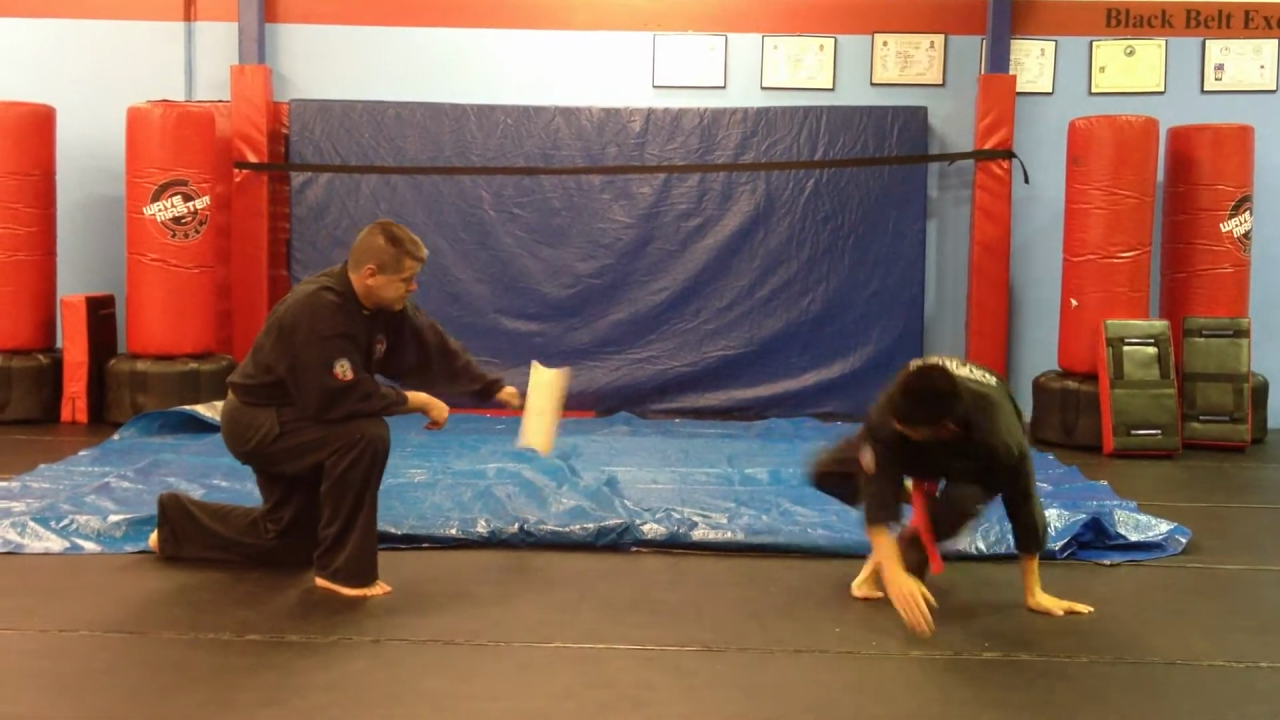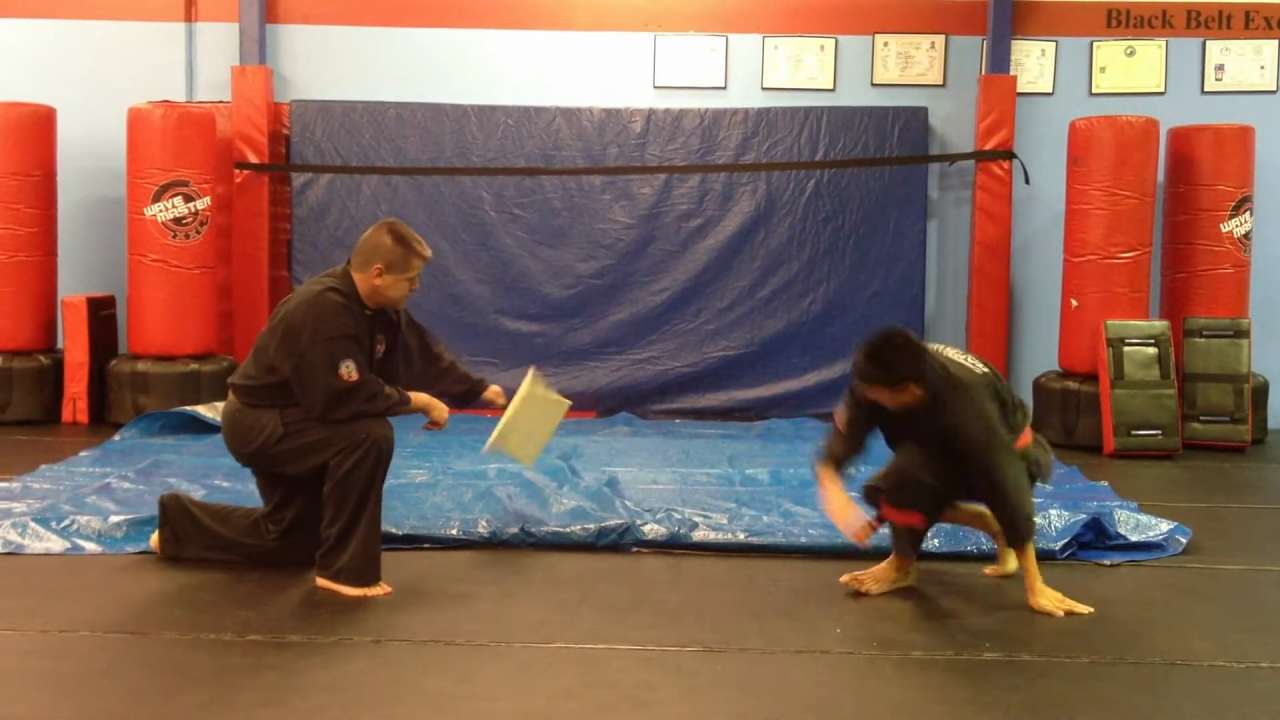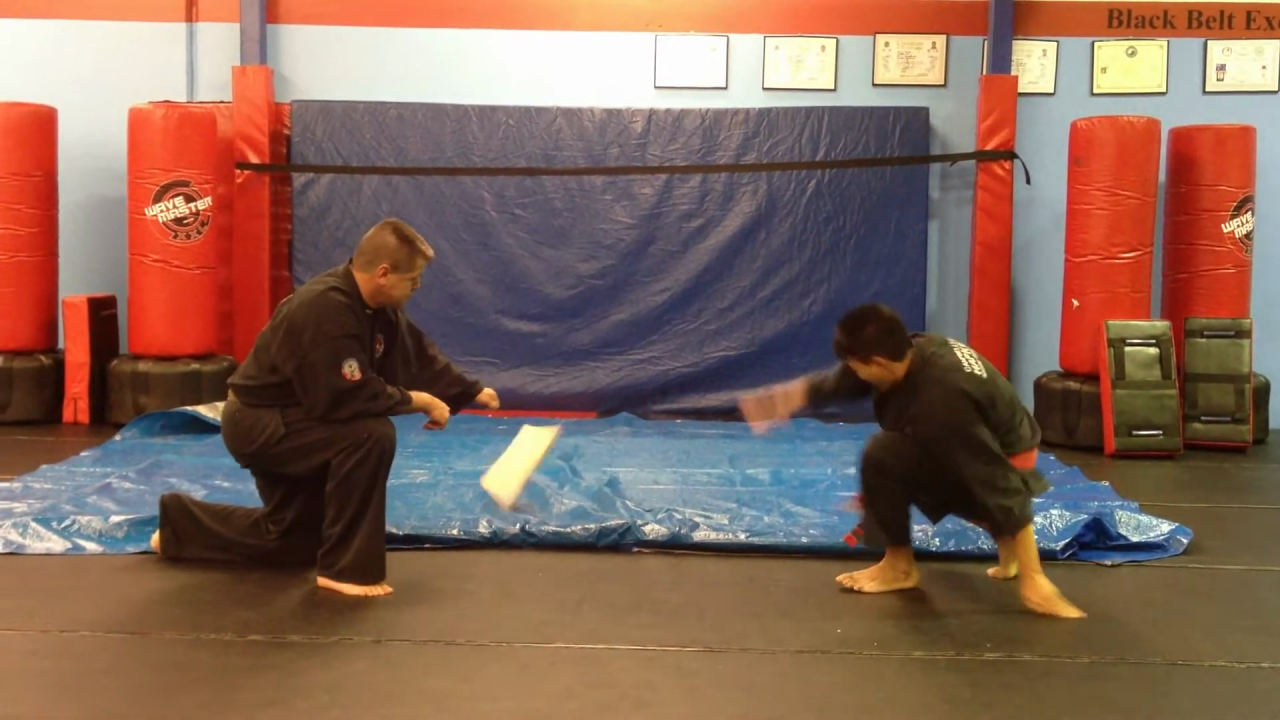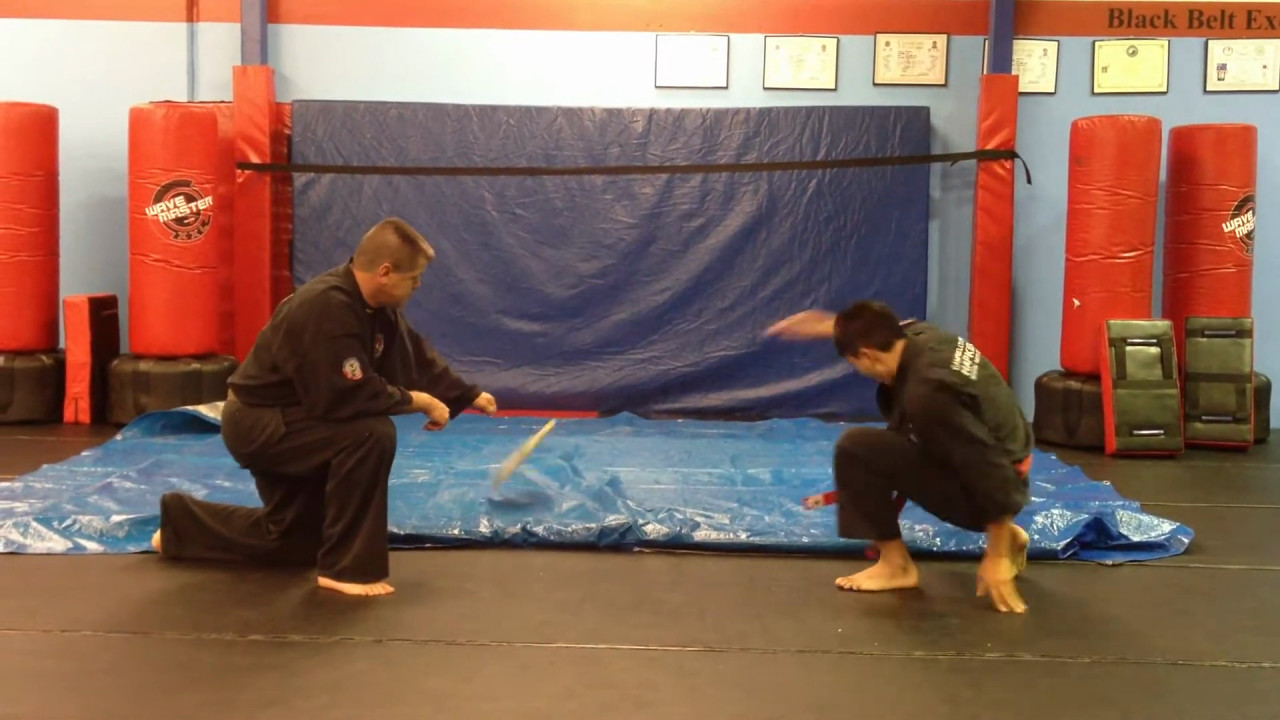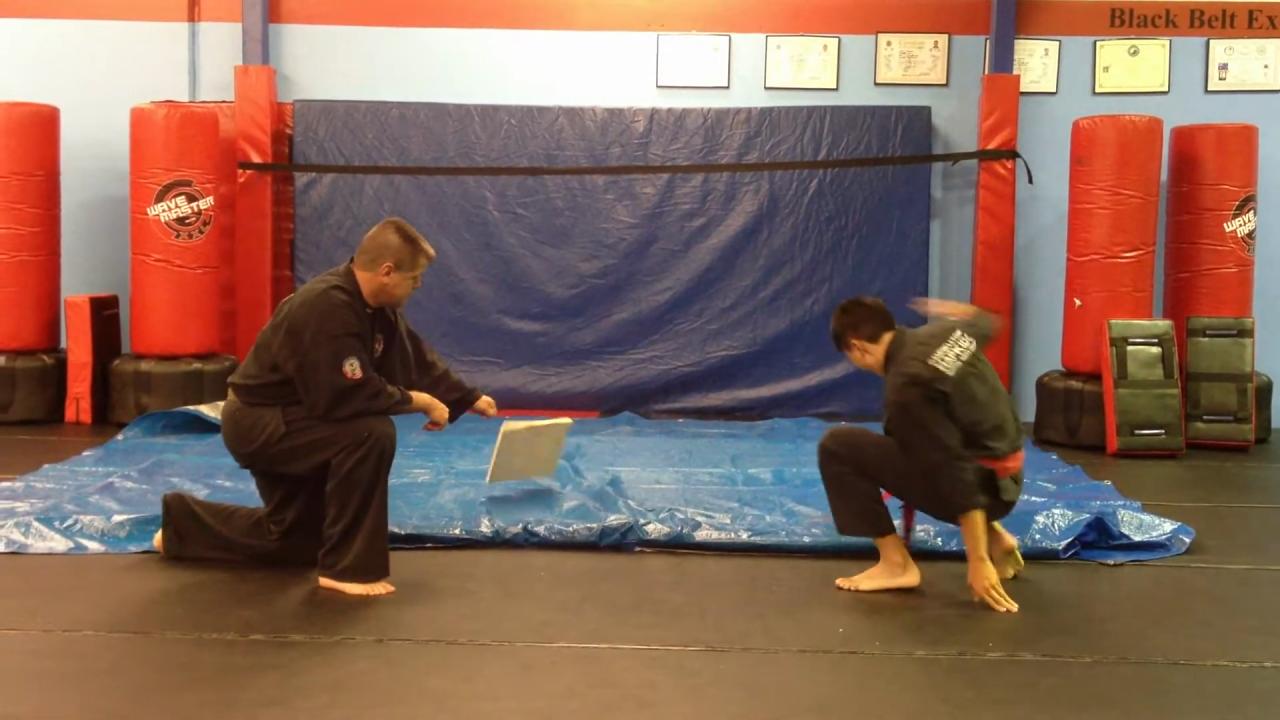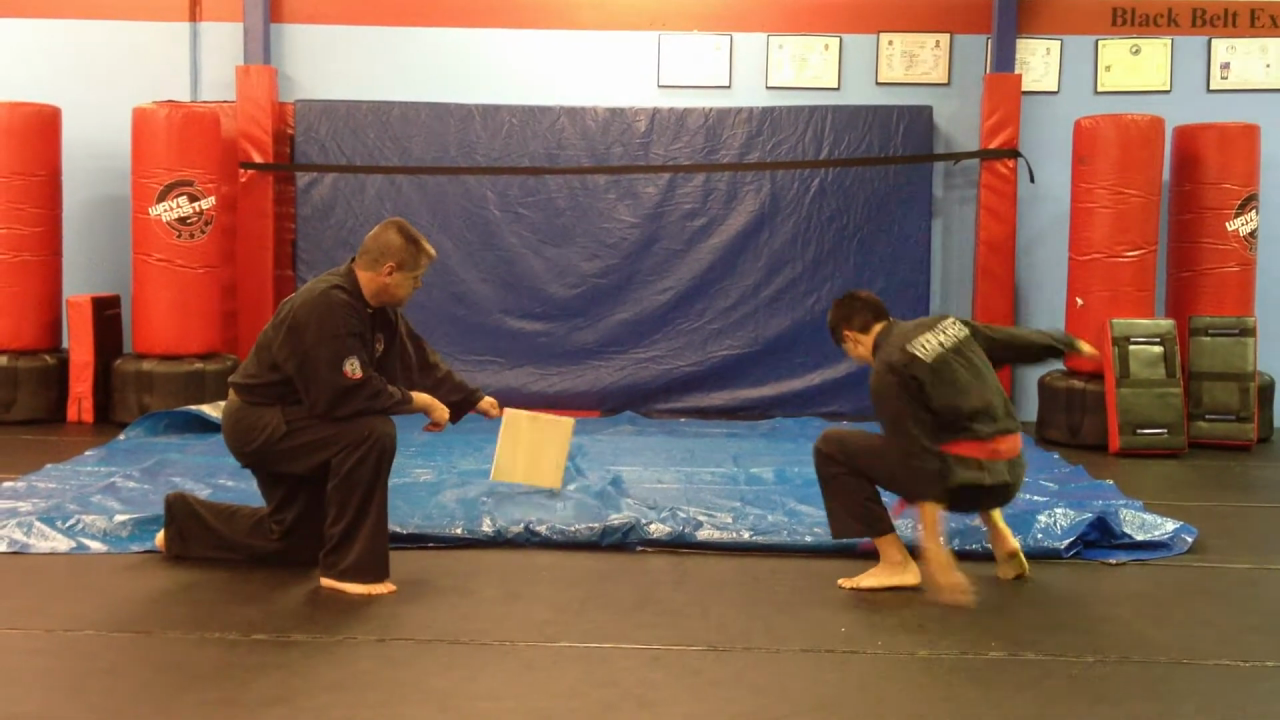
dt=0.1s
person 1, frame 1
left shoulder: (385, 307)
right shoulder: (319, 310)
left elbow: (433, 352)
right elbow: (339, 399)
left wrist: (493, 388)
right wrist: (415, 401)
left hip: (287, 421)
right hip: (257, 421)
left knee: (290, 535)
right knee: (365, 436)
left ankle: (177, 522)
right ankle: (343, 570)
person 1, frame 2
left shoulder: (381, 307)
right shoulder: (323, 310)
left elbow: (422, 355)
right elbow: (344, 399)
left wrist: (478, 389)
right wrist: (417, 401)
left hip: (284, 422)
right hip: (258, 422)
left knee: (293, 536)
right knee: (369, 435)
left ankle: (178, 522)
right ankle: (344, 569)
person 1, frame 3
left shoulder: (377, 305)
right shoulder: (326, 310)
left elbow: (417, 356)
right elbow: (347, 399)
left wrist: (470, 391)
right wrist: (418, 401)
left hip: (283, 423)
right hip: (258, 423)
left knee: (296, 537)
right knee: (371, 435)
left ankle: (180, 523)
right ankle: (345, 568)
person 1, frame 4
left shoulder: (375, 305)
right shoulder: (326, 309)
left elbow: (415, 359)
right elbow: (348, 398)
left wrist: (468, 395)
right wrist: (418, 401)
left hip: (281, 423)
right hip: (258, 422)
left knee: (296, 537)
right knee: (372, 434)
left ankle: (181, 523)
right ankle: (346, 568)
person 1, frame 5
left shoulder: (375, 305)
right shoulder: (328, 308)
left elbow: (413, 360)
right elbow: (348, 396)
left wrist: (468, 398)
right wrist: (419, 401)
left hip: (282, 421)
right hip: (258, 422)
left knee: (298, 537)
right knee: (372, 433)
left ankle: (182, 522)
right ankle: (347, 567)
person 1, frame 6
left shoulder: (375, 306)
right shoulder: (328, 308)
left elbow: (415, 361)
right elbow: (348, 396)
left wrist: (471, 399)
right wrist: (418, 401)
left hip: (281, 422)
right hip: (258, 421)
left knee: (298, 537)
right knee: (372, 433)
left ankle: (184, 521)
right ankle: (349, 567)
person 2, frame 1
left shoulder: (998, 438)
right shoulder: (895, 407)
left elbow: (1024, 506)
right elbow: (876, 488)
left wrist: (1033, 592)
right wrist: (890, 566)
left hip: (976, 462)
left knee: (960, 501)
right knee: (827, 475)
person 2, frame 2
left shoulder: (970, 409)
left elbow: (1008, 492)
right elbow: (843, 436)
left wrist: (1035, 588)
right wrist: (833, 491)
left hip: (1006, 452)
left knee: (910, 476)
left ankle: (901, 566)
right ankle: (982, 521)
person 2, frame 3
left shoulder: (944, 402)
right shoulder: (917, 348)
left elbow: (999, 483)
right elbow: (842, 382)
left wrist: (1033, 577)
right wrist: (791, 398)
left hip: (1009, 473)
right hip: (988, 459)
left knee: (882, 456)
left ankle: (898, 567)
person 2, frame 4
left shoulder: (927, 395)
right shoulder: (922, 337)
left elbow: (989, 471)
left wrist: (997, 561)
right wrist: (832, 325)
left knee: (855, 449)
left ankle: (896, 564)
right ankle: (1006, 534)
person 2, frame 5
left shoulder: (907, 390)
right shoulder: (943, 332)
left elbow: (961, 480)
right elbow: (979, 327)
left wrist: (978, 560)
right wrist: (958, 313)
left hip: (986, 485)
right hip: (1006, 478)
left knee: (837, 448)
left ankle: (898, 566)
right ankle: (998, 539)
person 2, frame 6
left shoulder: (887, 373)
right shoulder: (949, 324)
left elbow: (916, 458)
right elbow: (1025, 343)
left wrist: (933, 549)
right wrist: (1071, 345)
left hip: (970, 475)
right hip: (1007, 471)
left knee: (833, 450)
left ankle: (897, 563)
right ankle: (1003, 541)
